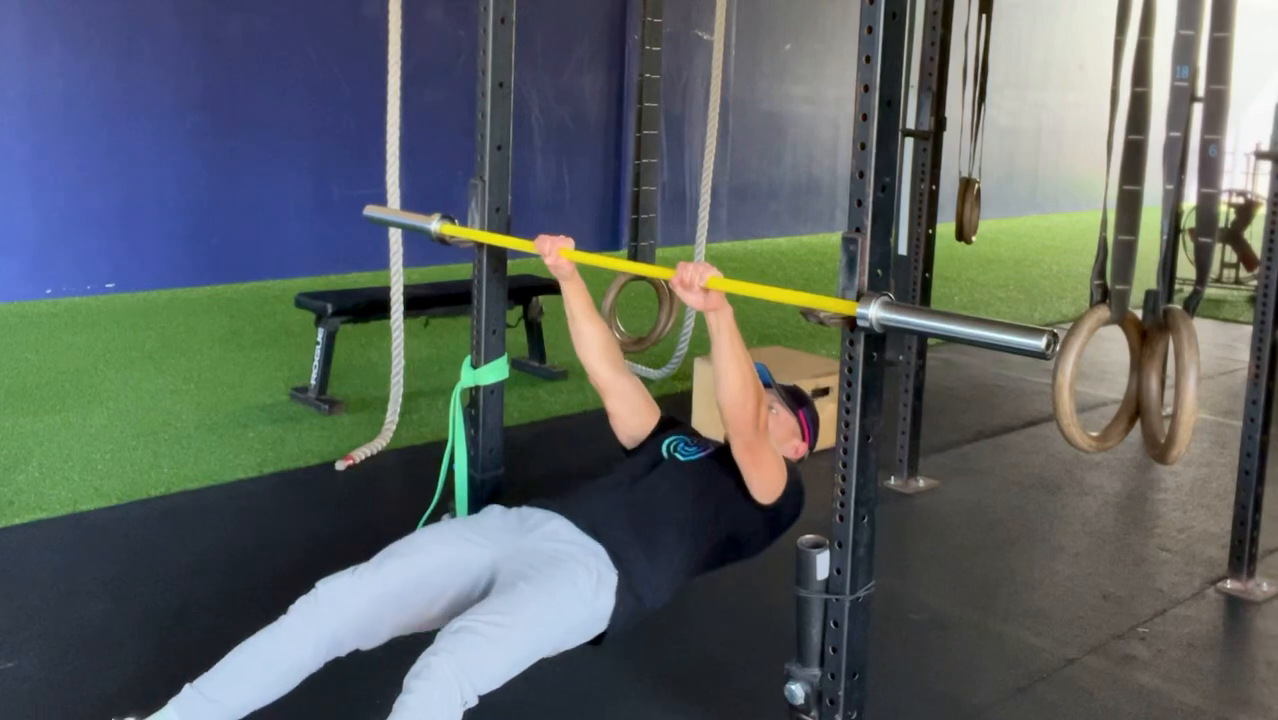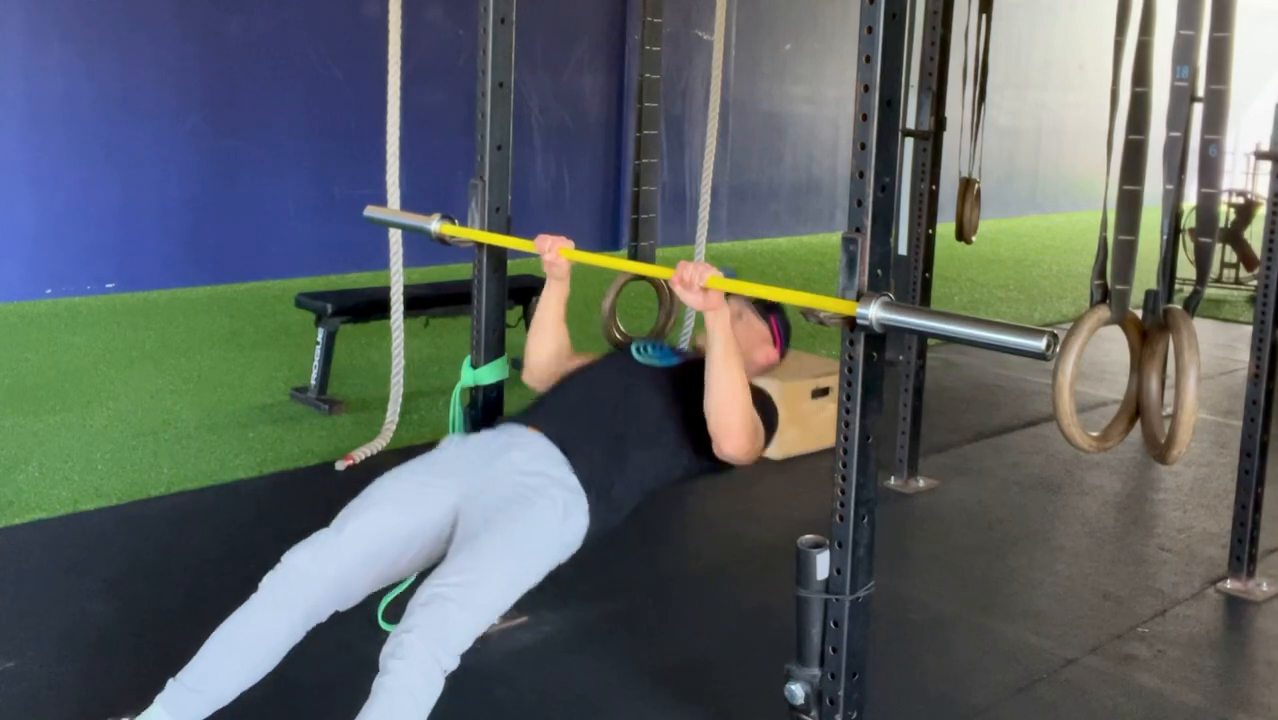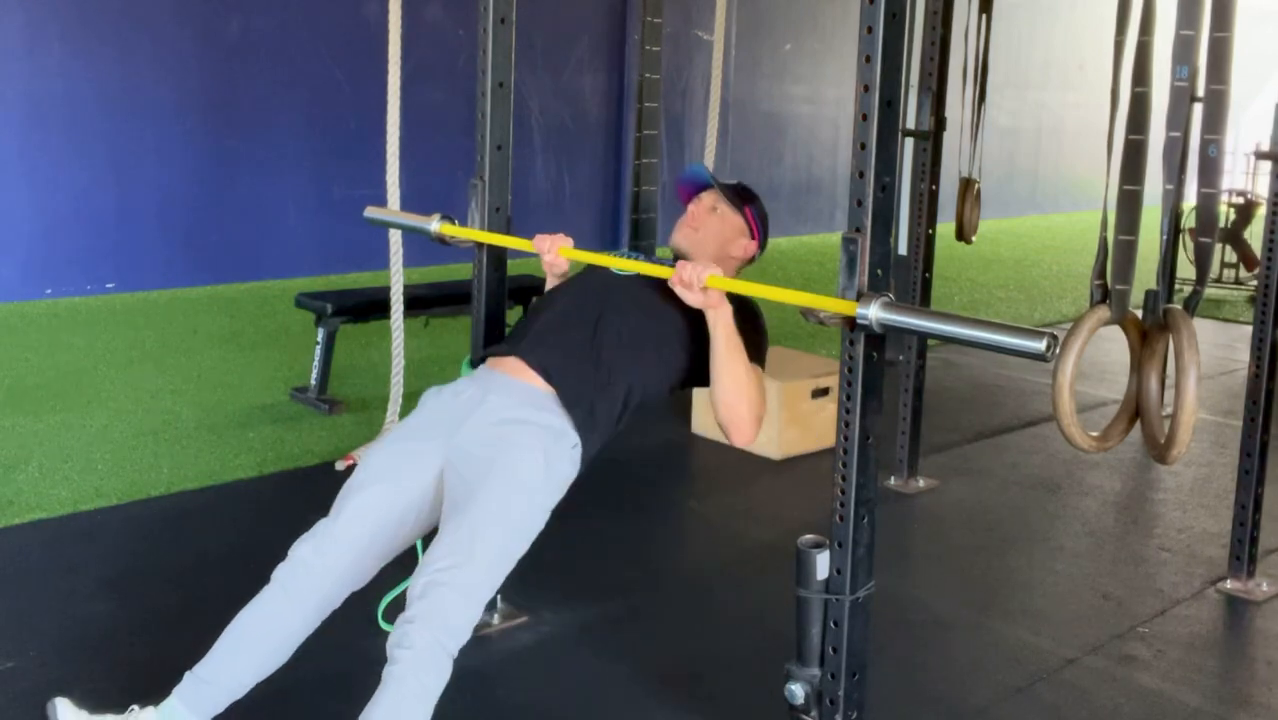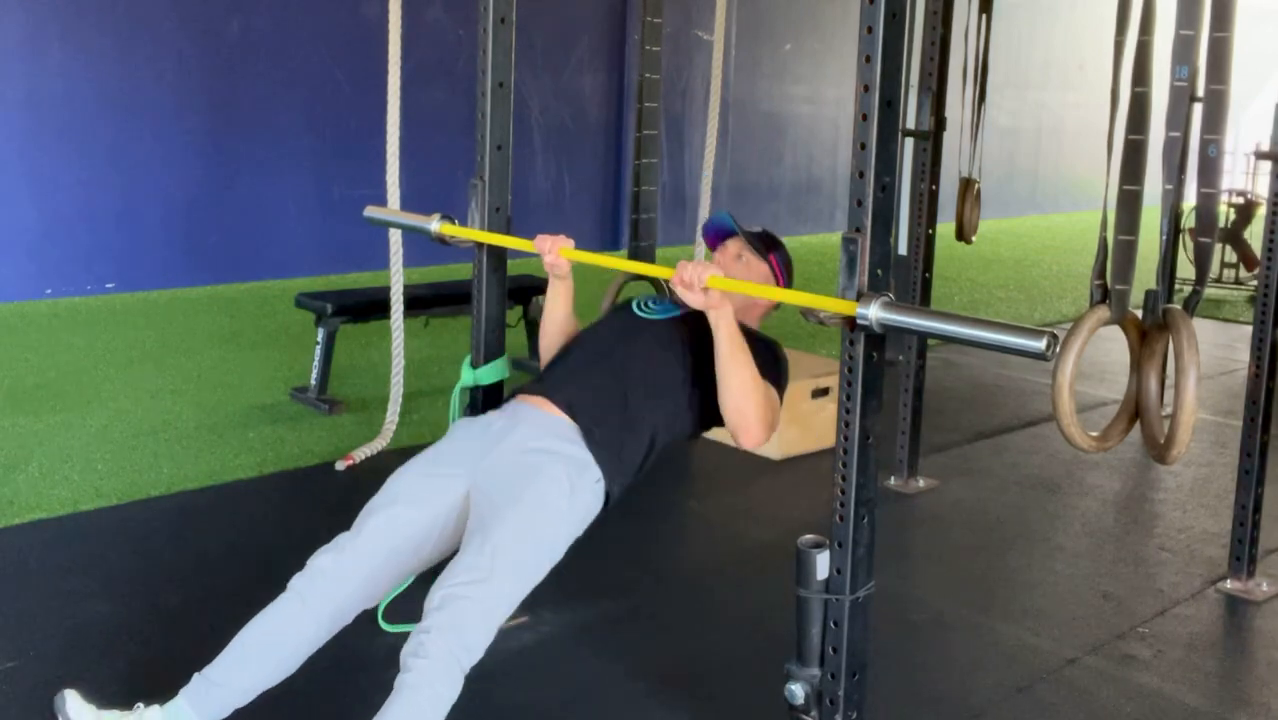
dt=0.3s
person 1, frame 1
left shoulder: (769, 493)
right shoulder: (675, 443)
left elbow: (743, 422)
right elbow: (608, 371)
left wrist: (718, 311)
right wrist: (569, 277)
left hip: (592, 569)
right hip: (518, 525)
right knee: (338, 603)
person 1, frame 2
left shoulder: (751, 404)
right shoulder: (652, 351)
left elbow: (729, 442)
right elbow: (542, 375)
left wrist: (718, 314)
right wrist: (558, 281)
left hip: (551, 489)
right hip: (477, 453)
left knee: (427, 634)
right knee: (307, 575)
person 1, frame 3
left shoulder: (727, 317)
right shoulder: (627, 267)
left elbow: (740, 427)
left wrist: (716, 307)
right wrist: (558, 276)
left hip: (537, 434)
right hip: (459, 401)
left knee: (433, 620)
right knee: (319, 563)
person 1, frame 4
left shoulder: (756, 351)
right shoulder: (648, 307)
left elbow: (750, 429)
left wrist: (716, 307)
right wrist: (560, 279)
left hip: (563, 465)
right hip: (488, 433)
left knee: (449, 630)
right knee: (336, 574)
